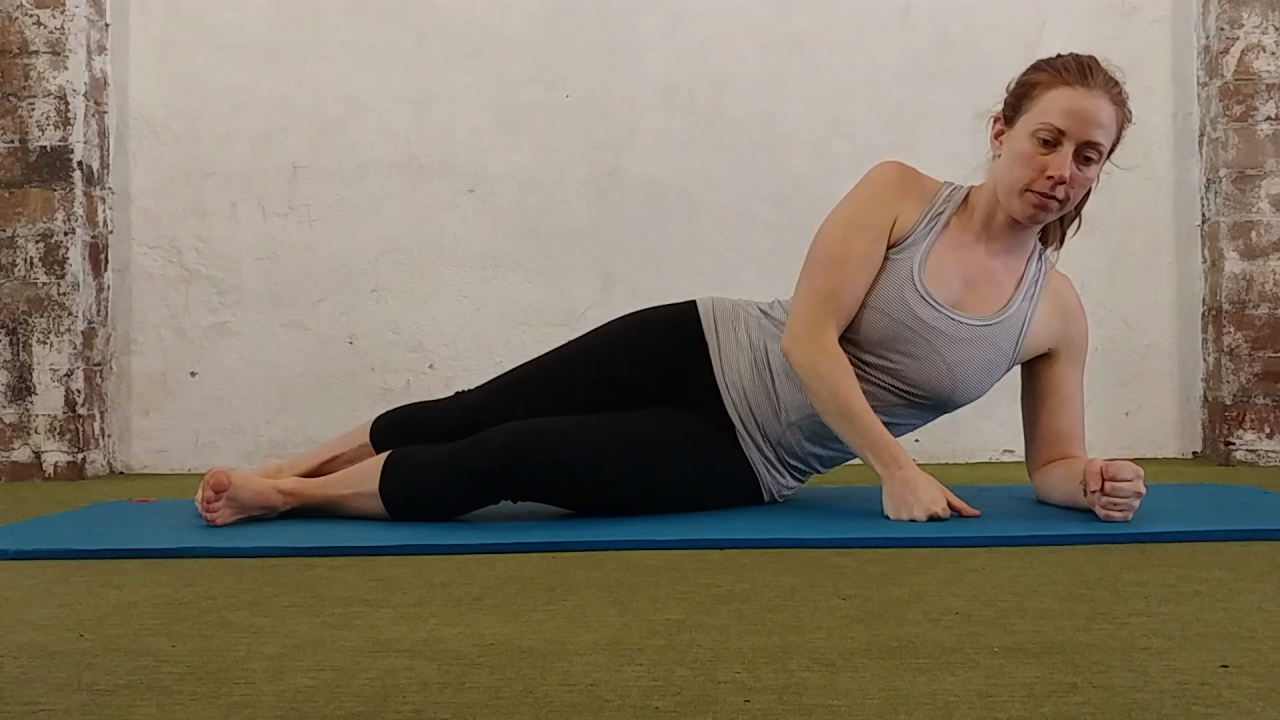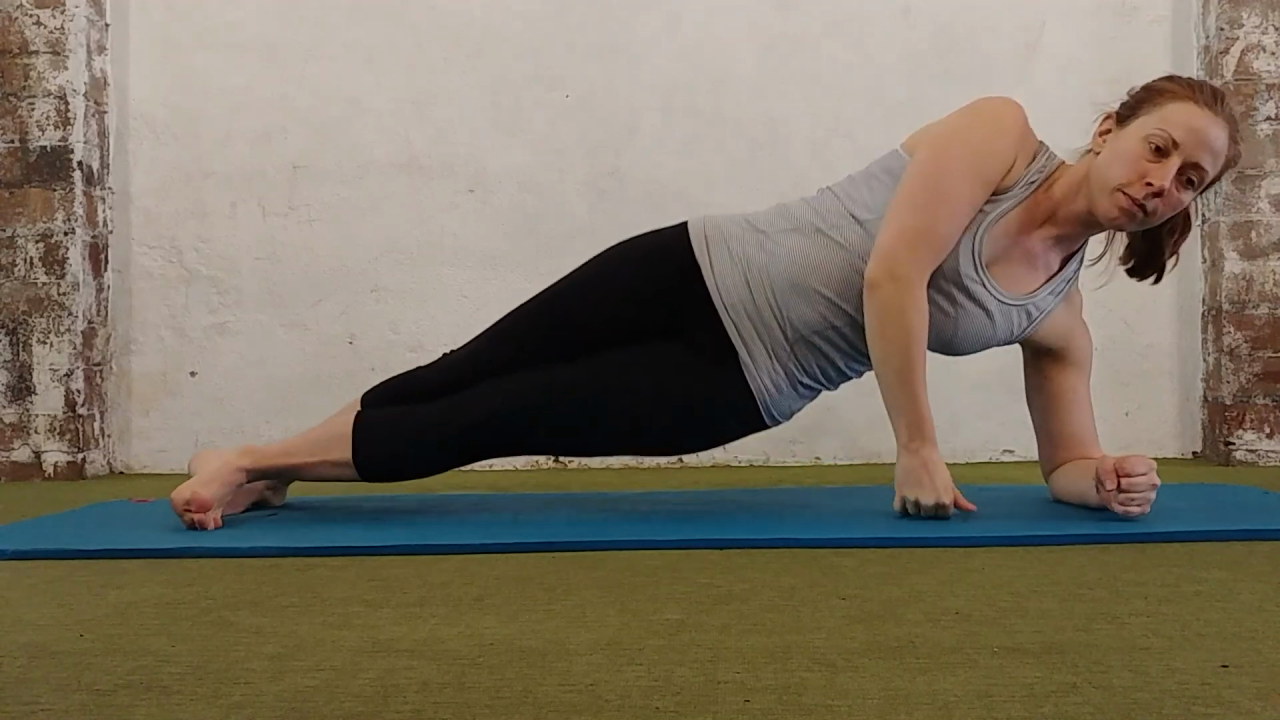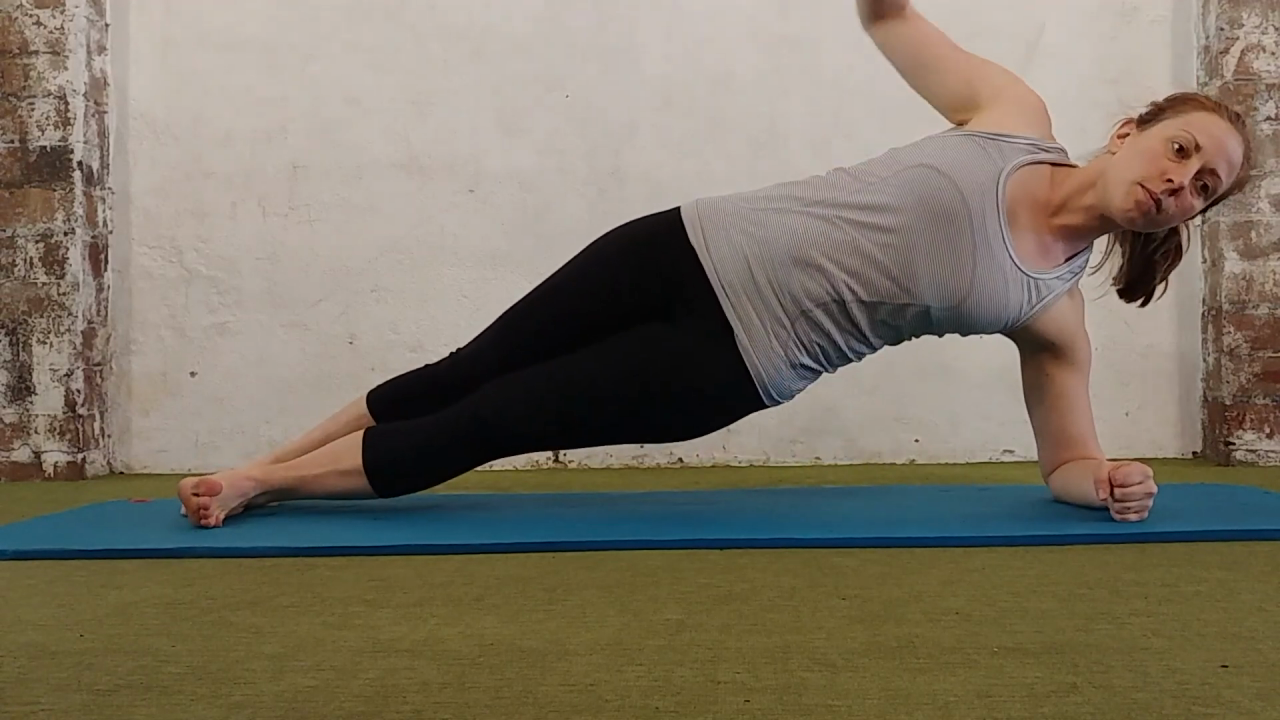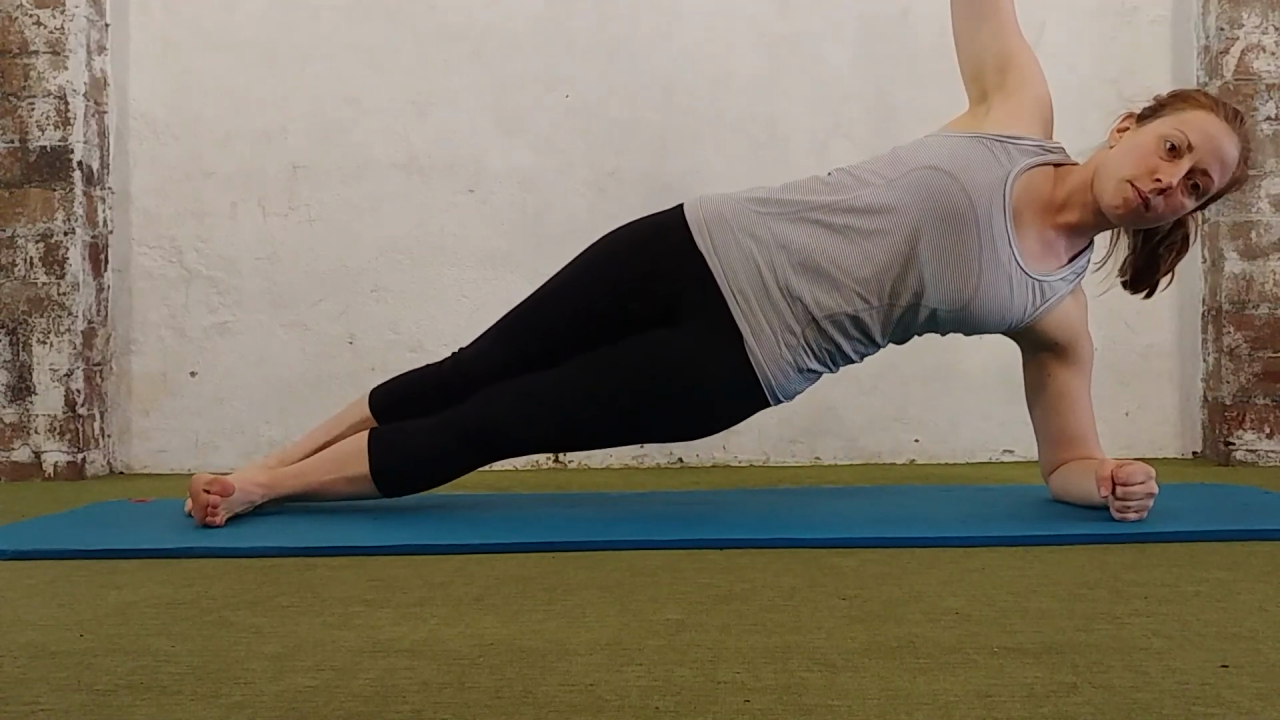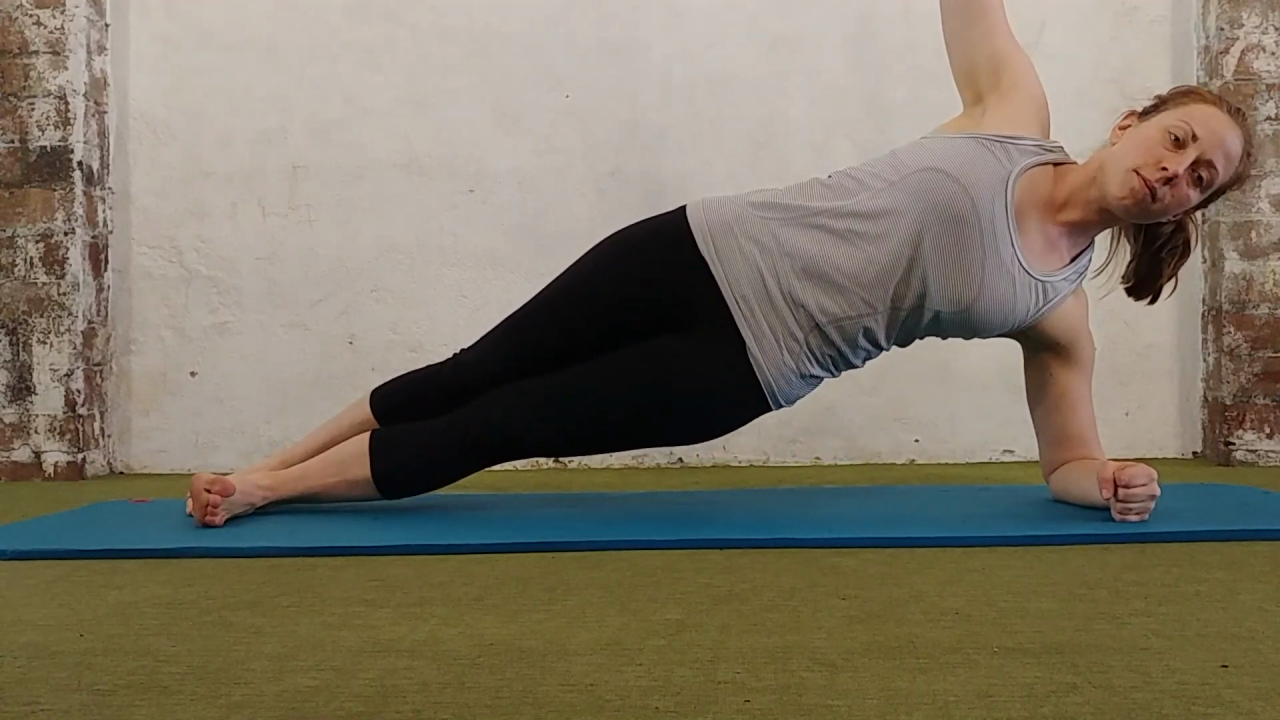
dt=1s
person 1, frame 1
left shoulder: (1056, 314)
right shoulder: (900, 192)
left elbow: (1051, 465)
right elbow: (808, 338)
left wrist: (1094, 481)
right wrist: (897, 470)
left hip: (743, 465)
right hip: (701, 350)
left knee: (507, 462)
right knee: (463, 418)
left ankle: (284, 496)
right ankle: (276, 478)
person 1, frame 2
left shoulder: (1061, 318)
right shoulder: (1001, 131)
left elbow: (1067, 463)
right elbow: (893, 276)
left wrist: (1111, 481)
right wrist: (917, 450)
left hip: (739, 385)
right hip: (695, 272)
left knee: (480, 424)
right knee: (452, 381)
left ankle: (260, 470)
right ankle: (252, 464)
person 1, frame 3
left shoulder: (1055, 314)
right shoulder: (1015, 117)
left elbow: (1068, 461)
left wrist: (1109, 480)
left hip: (730, 364)
right hip: (692, 249)
left knee: (477, 429)
right knee: (461, 377)
left ankle: (261, 489)
right ankle: (255, 471)
person 1, frame 4
left shoulder: (1057, 313)
right shoulder: (1019, 114)
left elbow: (1067, 460)
left wrist: (1113, 480)
left hip: (734, 364)
right hip: (697, 247)
left knee: (483, 428)
right knee: (467, 376)
left ankle: (261, 491)
right ankle: (260, 471)
person 1, frame 5
left shoulder: (1058, 312)
right shoulder: (1016, 114)
left elbow: (1067, 461)
left wrist: (1113, 482)
left hip: (739, 369)
right hip: (699, 251)
left knee: (485, 432)
right knee: (472, 377)
left ankle: (261, 491)
right ankle: (260, 472)
